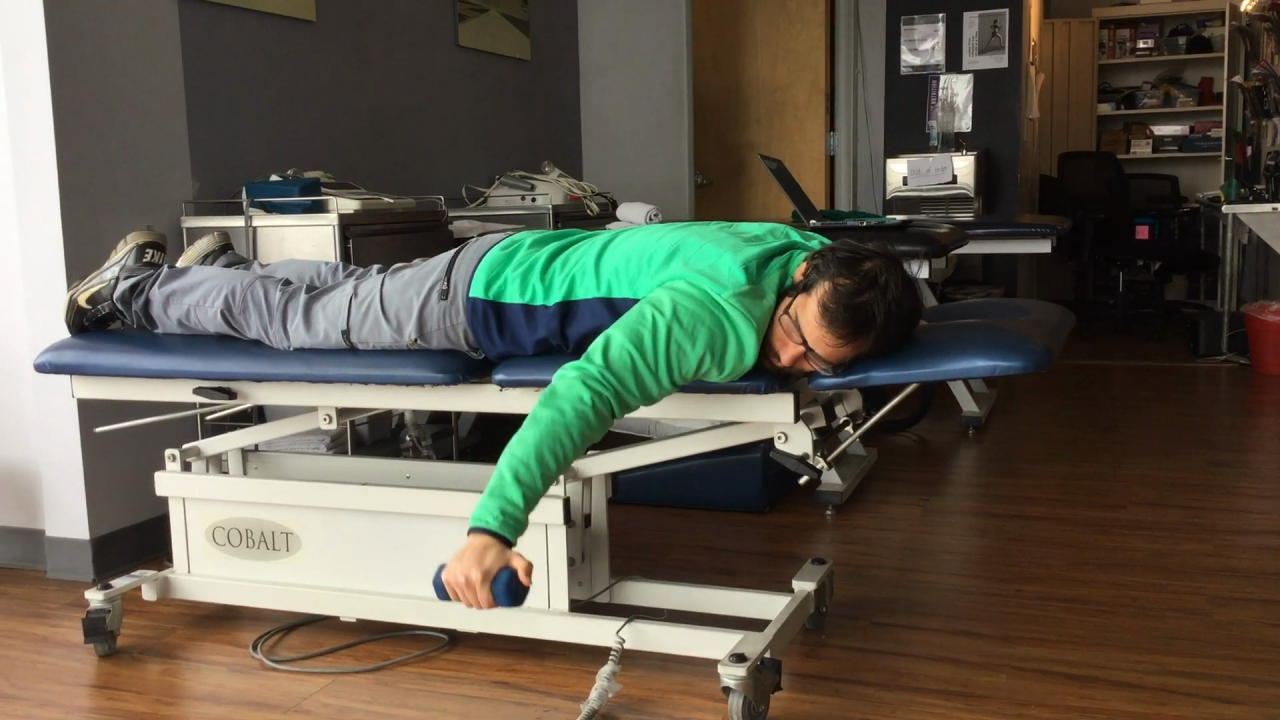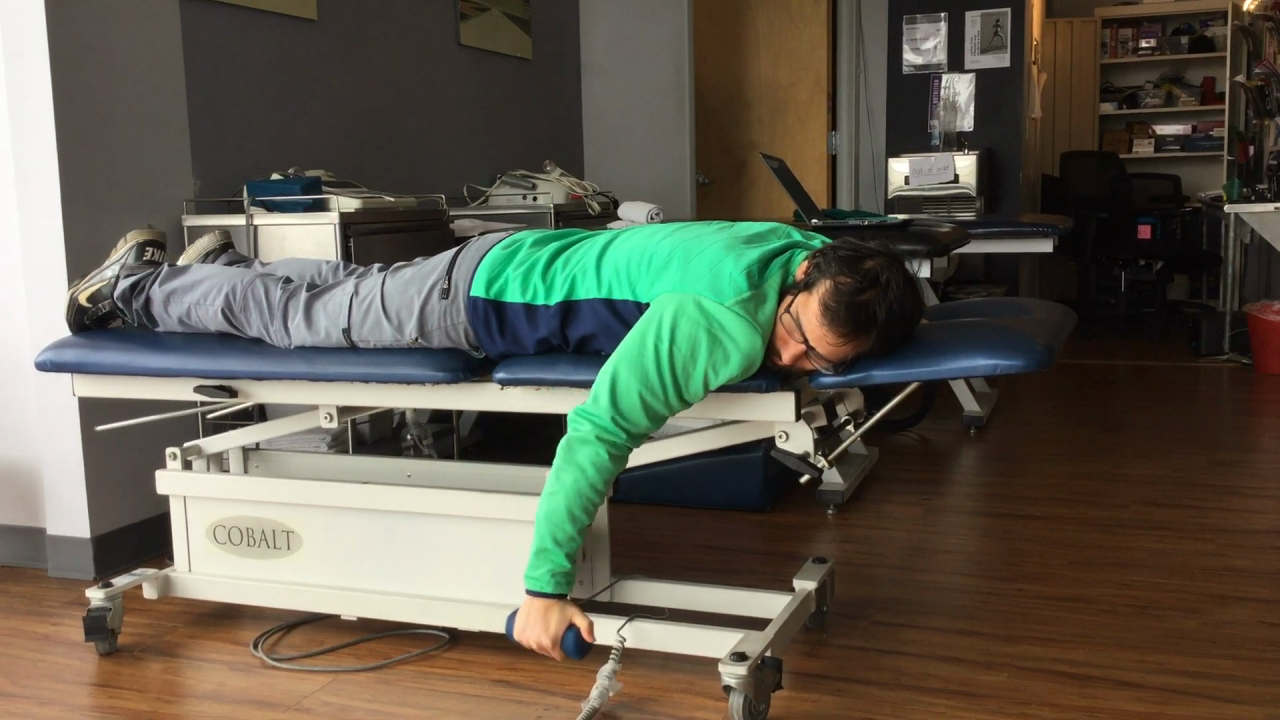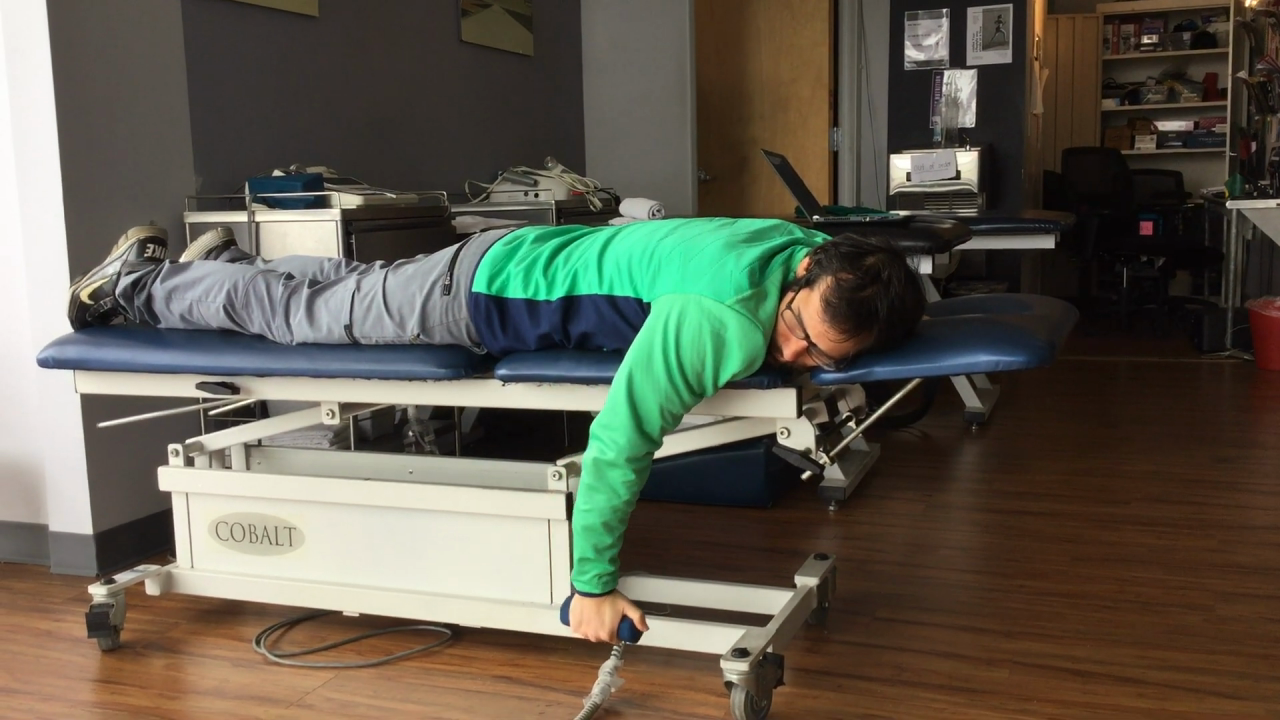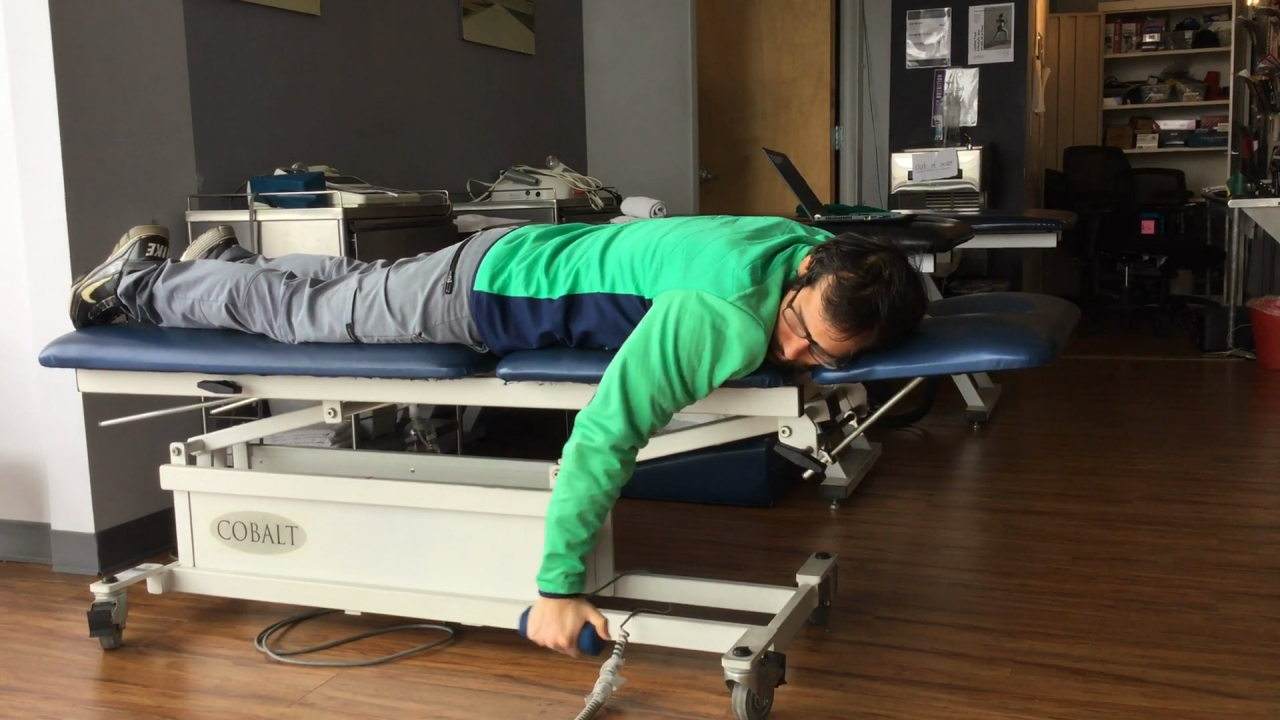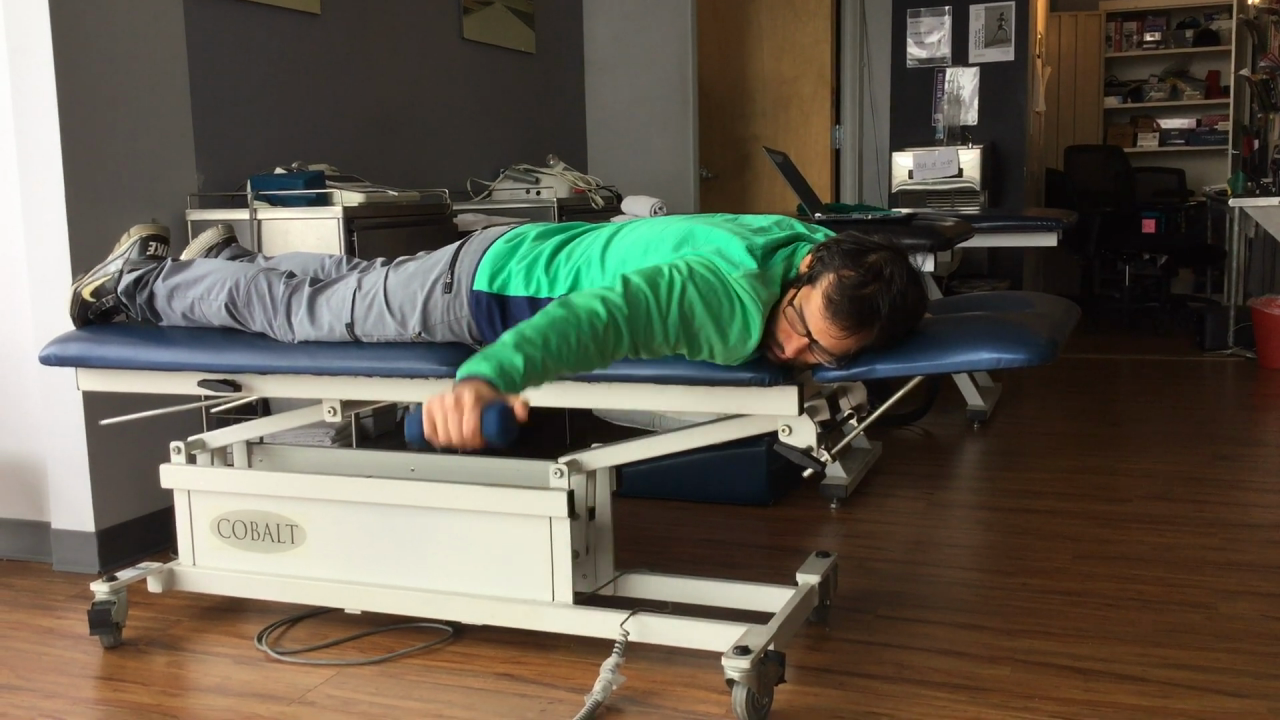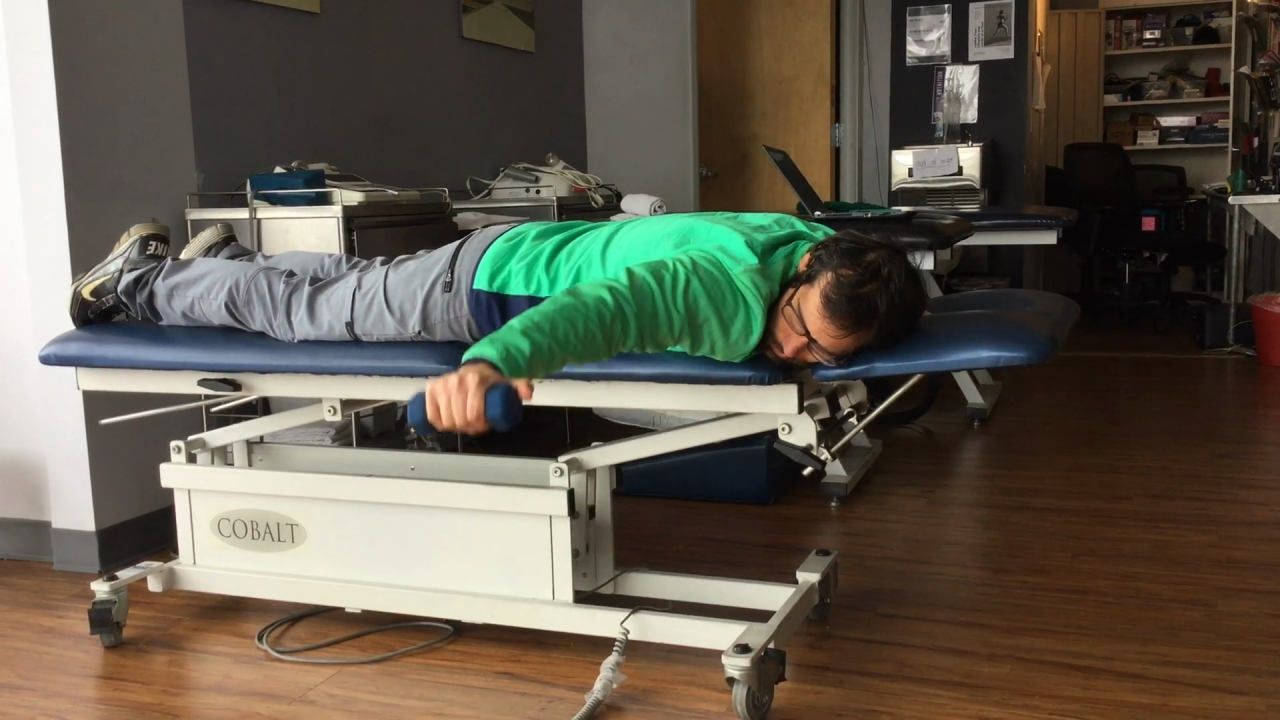
dt=0.5s
person 1, frame 1
left shoulder: (809, 247)
right shoulder: (719, 313)
right elbow: (584, 389)
left wrist: (835, 359)
right wrist: (491, 527)
left hip: (530, 258)
right hip: (490, 297)
left knee: (347, 290)
right knee: (289, 315)
left ankle: (224, 262)
right ankle: (137, 287)
person 1, frame 2
left shoulder: (816, 248)
right shoulder: (722, 323)
right elbow: (596, 431)
left wrist: (845, 347)
right wrist: (544, 587)
left hip: (533, 254)
right hip: (488, 296)
left knee: (352, 286)
right knee: (292, 315)
left ankle: (222, 262)
right ankle: (136, 285)
person 1, frame 3
left shoulder: (817, 246)
right shoulder: (724, 319)
right elbow: (617, 438)
left wrist: (829, 354)
right wrist: (591, 585)
left hip: (531, 253)
right hip: (489, 295)
left knee: (354, 282)
right knee: (294, 314)
left ankle: (227, 259)
right ankle: (139, 283)
person 1, frame 4
left shoulder: (821, 245)
right shoulder: (726, 314)
right elbow: (604, 431)
left wrist: (837, 352)
right wrist: (558, 585)
left hip: (536, 250)
right hip: (492, 290)
left knee: (355, 282)
right knee: (298, 310)
left ankle: (225, 256)
right ankle: (140, 281)
person 1, frame 5
left shoulder: (810, 234)
right shoulder: (730, 303)
right elbow: (597, 318)
right wrist: (484, 376)
left hip: (533, 254)
right hip: (494, 295)
left knee: (351, 287)
right knee: (300, 315)
left ankle: (223, 257)
right ankle: (145, 285)
person 1, frame 6
left shoulder: (812, 235)
right shoulder: (732, 296)
right elbow: (600, 307)
left wrist: (826, 350)
right wrist: (486, 364)
left hip: (537, 247)
right hip: (494, 285)
left knee: (339, 290)
right knee: (298, 308)
left ankle: (228, 255)
right ankle: (146, 282)
